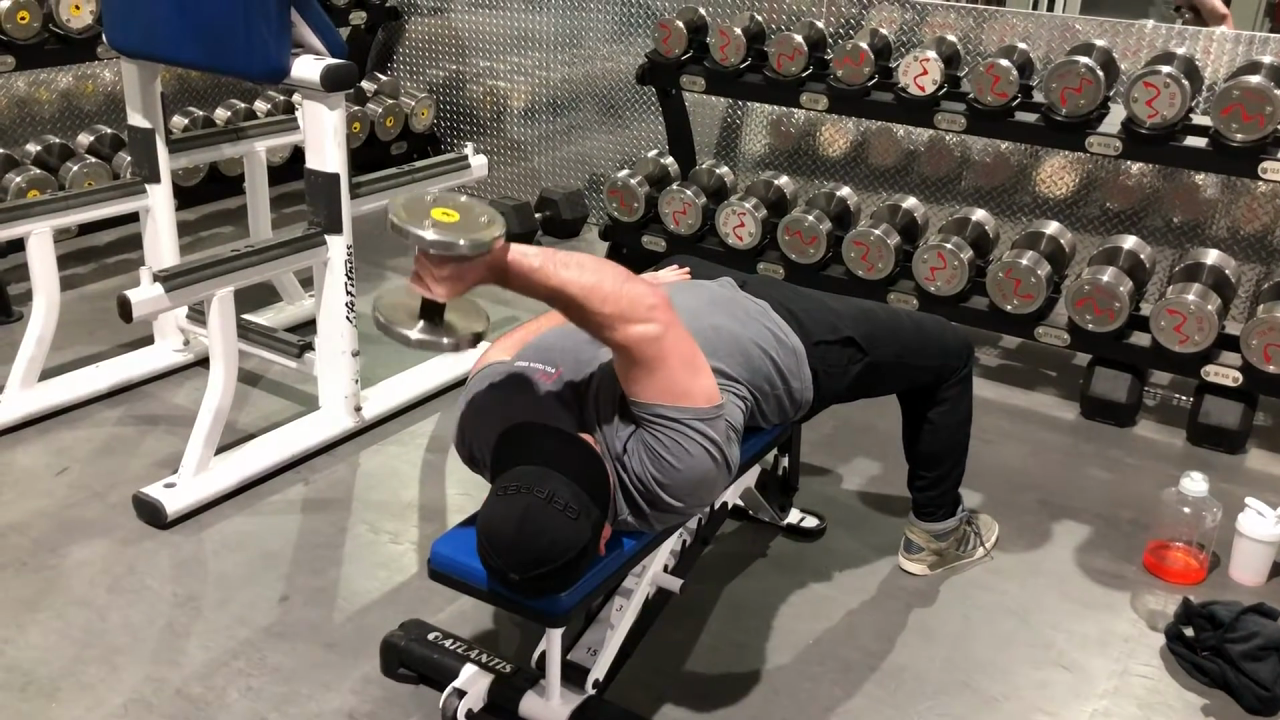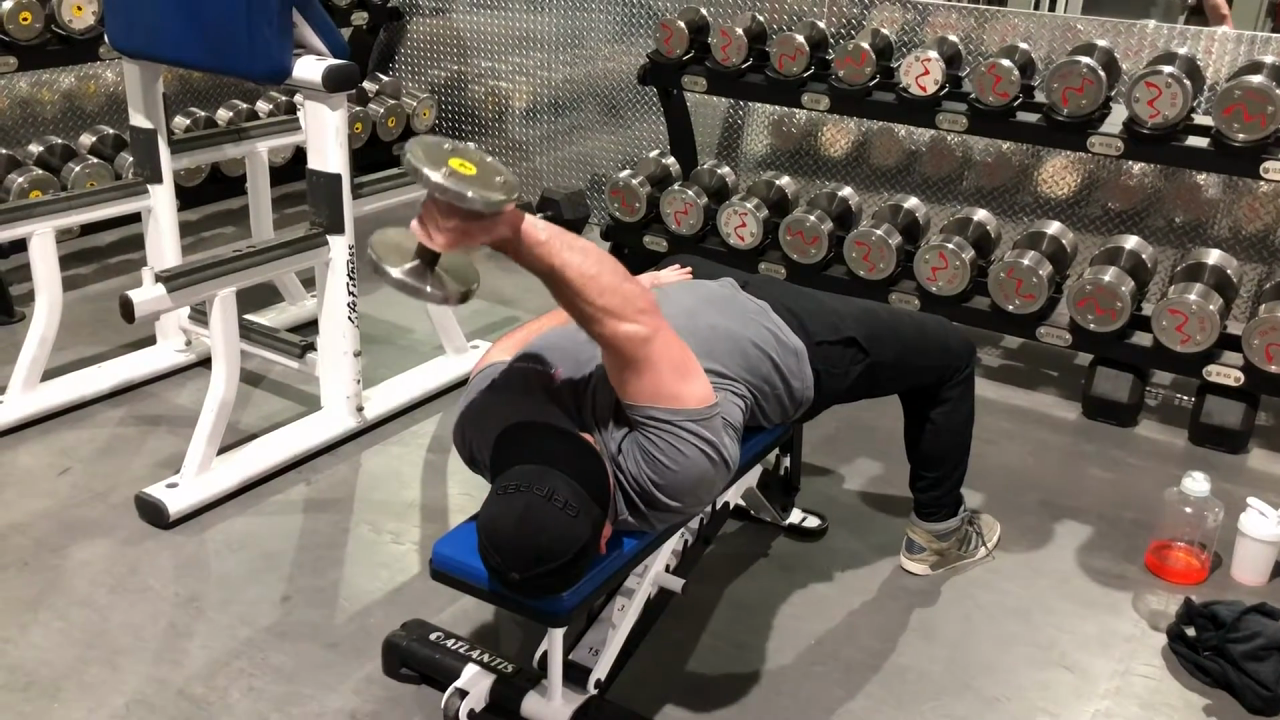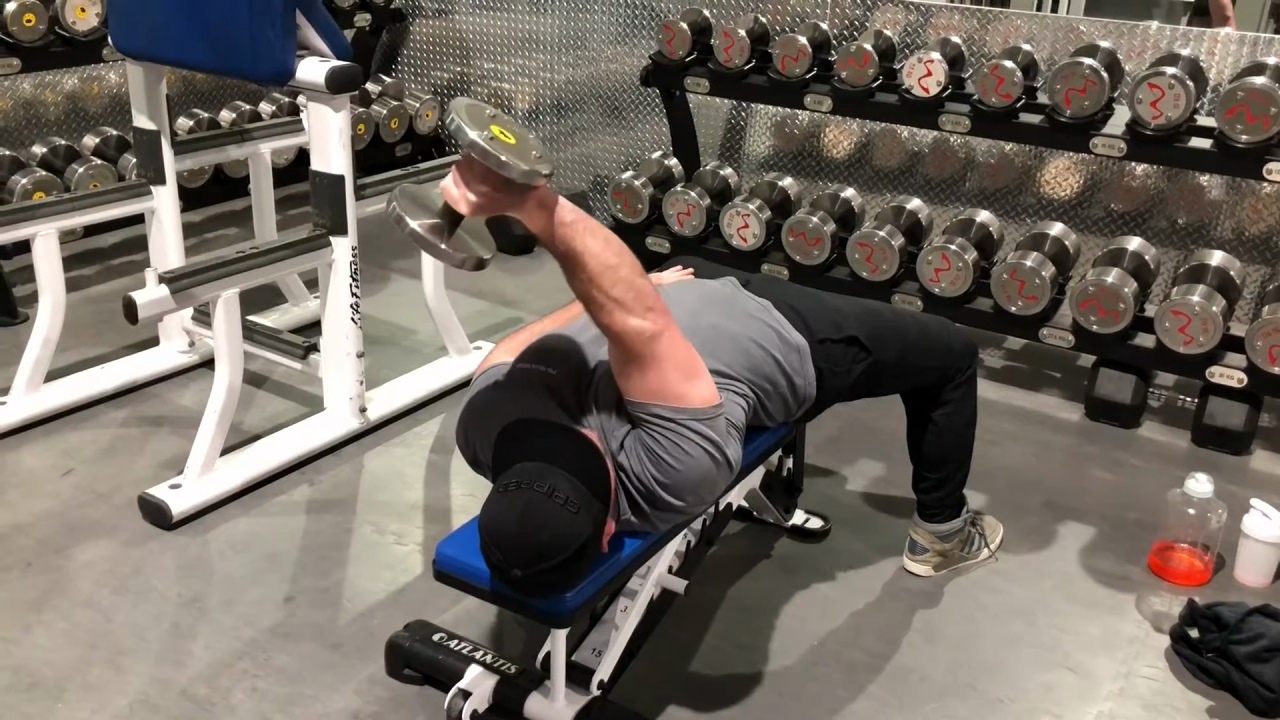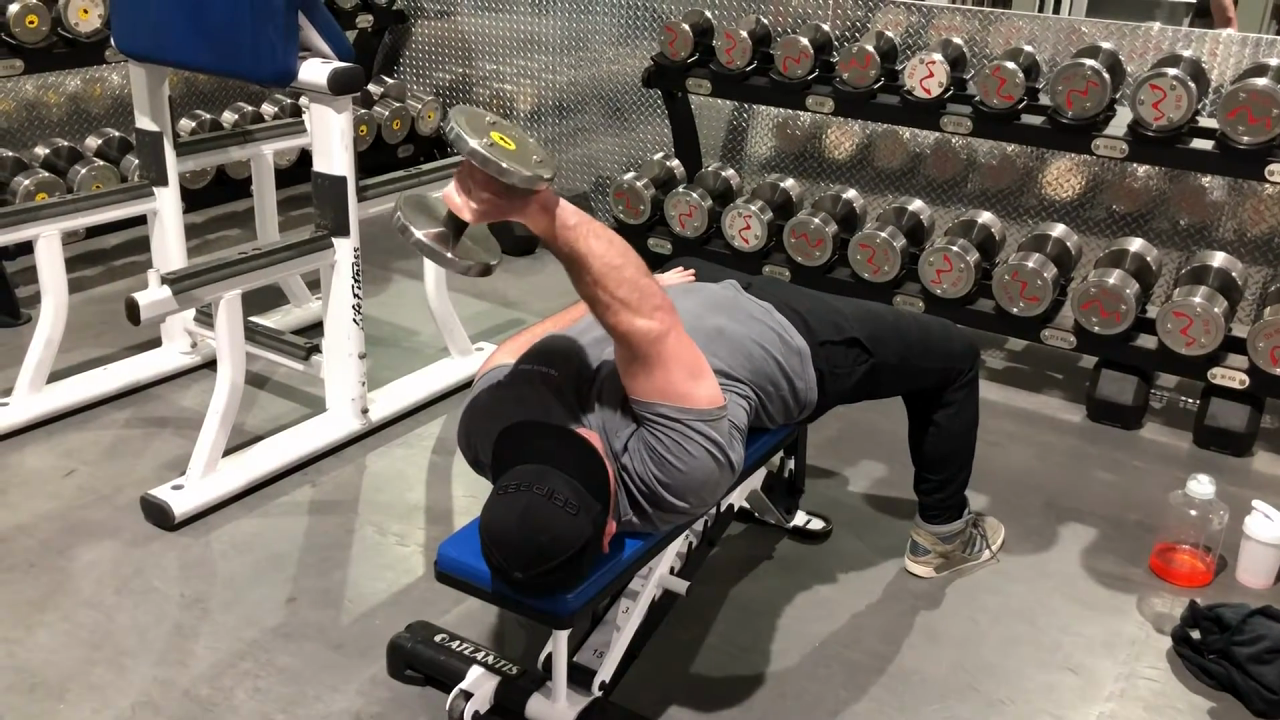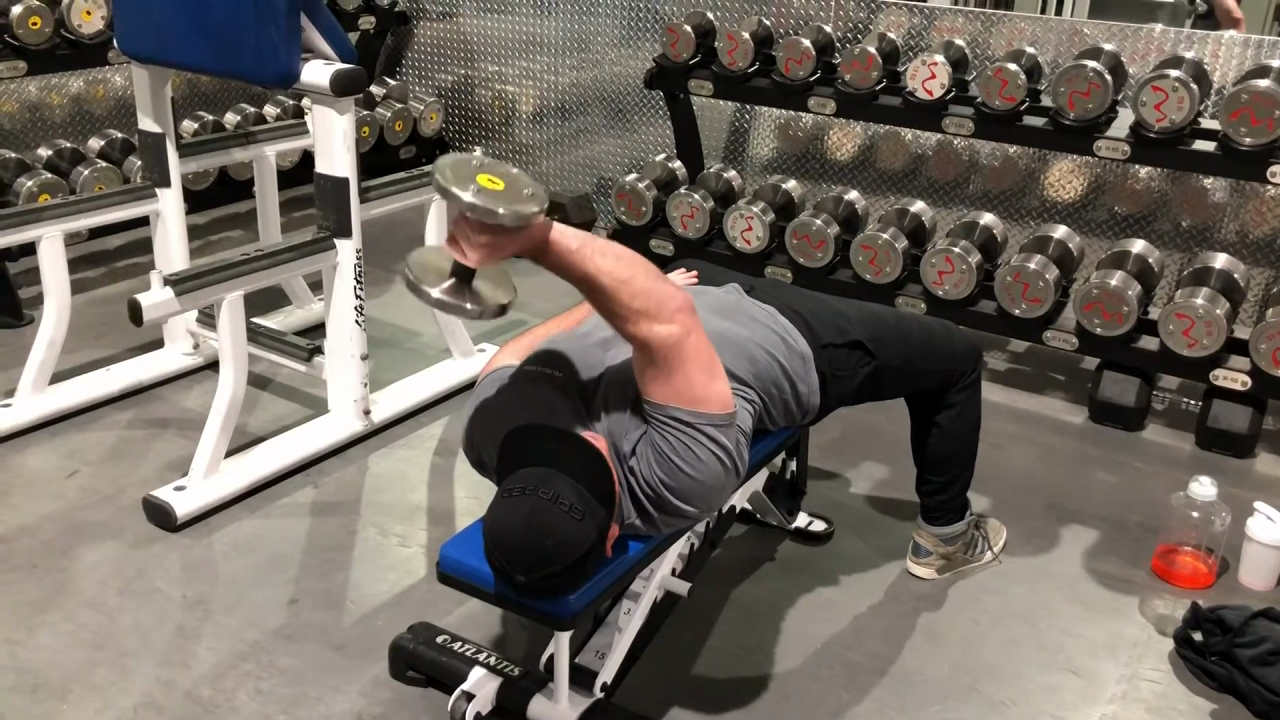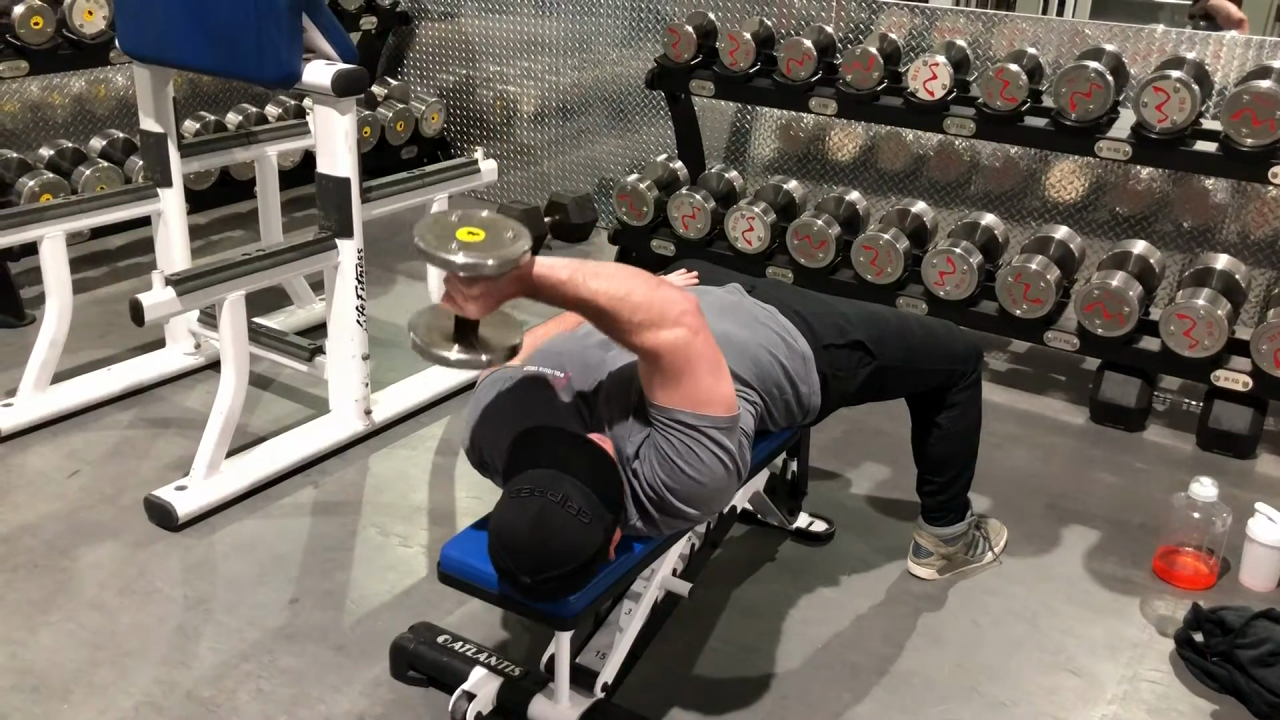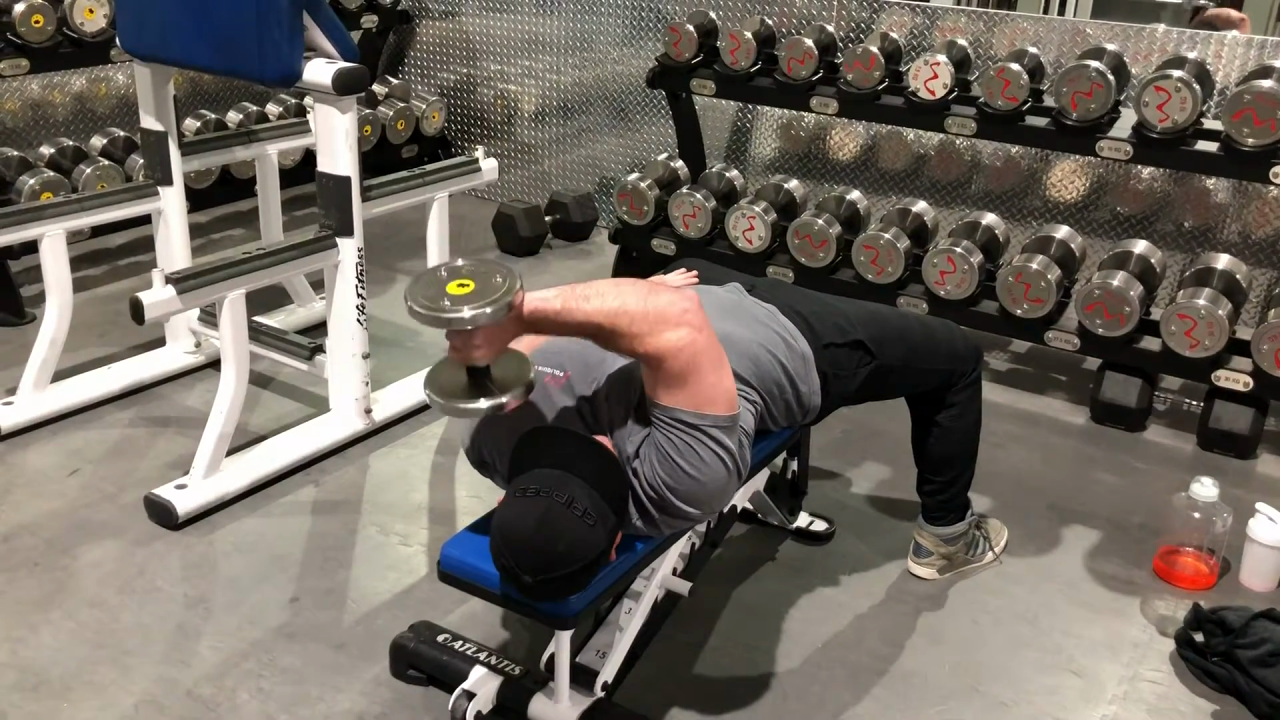
dt=0.3s
person 1, frame 1
left shoulder: (480, 424)
right shoulder: (672, 473)
left elbow: (504, 349)
right elbow: (642, 322)
left wrist: (633, 287)
right wrist: (491, 262)
right knee: (947, 353)
right ankle: (936, 533)
person 1, frame 2
left shoulder: (479, 426)
right shoulder: (671, 474)
left elbow: (504, 349)
right elbow: (632, 323)
left wrist: (634, 287)
right wrist: (499, 228)
right knee: (948, 354)
right ankle: (937, 532)
person 1, frame 3
left shoulder: (480, 424)
right shoulder: (672, 471)
left elbow: (509, 350)
right elbow: (638, 324)
left wrist: (615, 293)
right wrist: (529, 203)
right knee: (952, 354)
right ankle: (940, 532)
person 1, frame 4
left shoulder: (483, 425)
right shoulder: (676, 472)
left elbow: (508, 353)
right elbow: (645, 321)
left wrist: (602, 296)
right wrist: (531, 207)
right knee: (953, 356)
right ankle: (942, 534)
person 1, frame 5
left shoulder: (487, 427)
right shoulder: (677, 480)
left elbow: (511, 353)
right elbow: (666, 321)
left wrist: (606, 299)
right wrist: (528, 238)
right knee: (956, 357)
right ankle: (943, 537)
person 1, frame 6
left shoulder: (490, 429)
right shoulder: (680, 482)
left elbow: (509, 353)
right elbow: (672, 324)
left wrist: (603, 304)
right wrist: (518, 276)
right knee: (957, 357)
right ankle: (945, 536)
person 1, frame 7
left shoulder: (487, 430)
right shoulder: (679, 483)
left elbow: (510, 350)
right elbow: (677, 323)
left wrist: (640, 290)
right wrist: (517, 313)
right knee: (957, 356)
right ankle: (944, 537)
